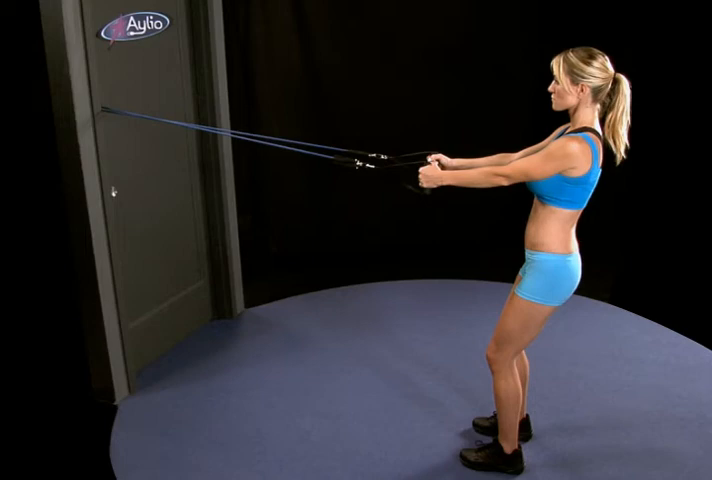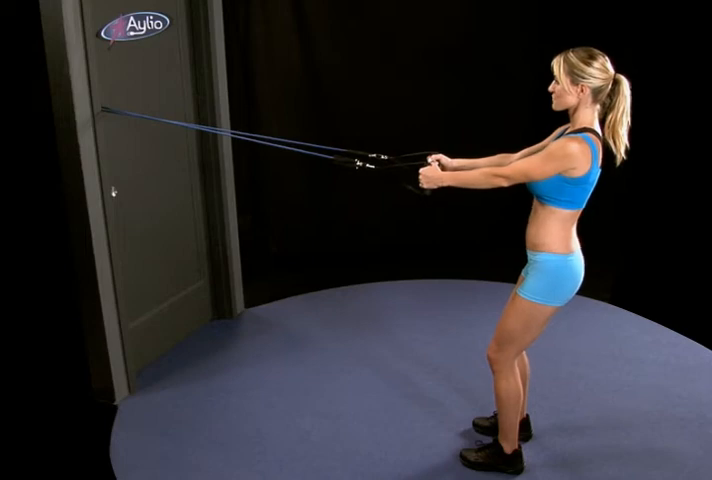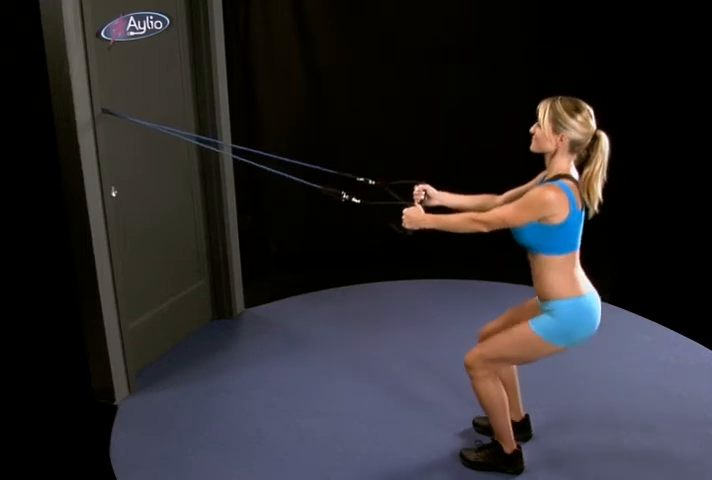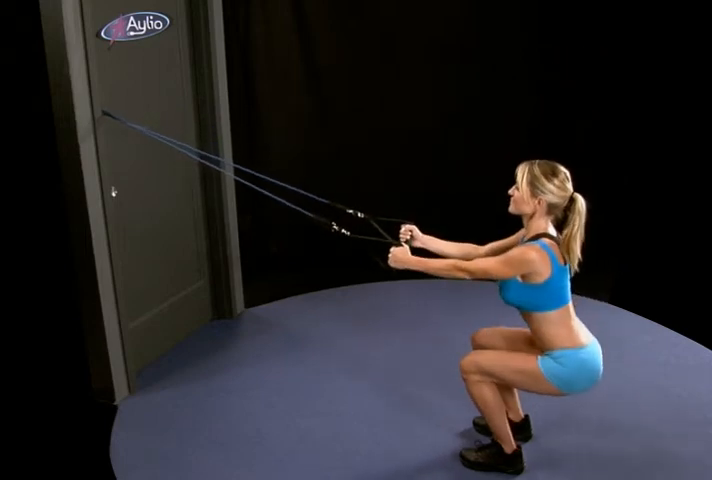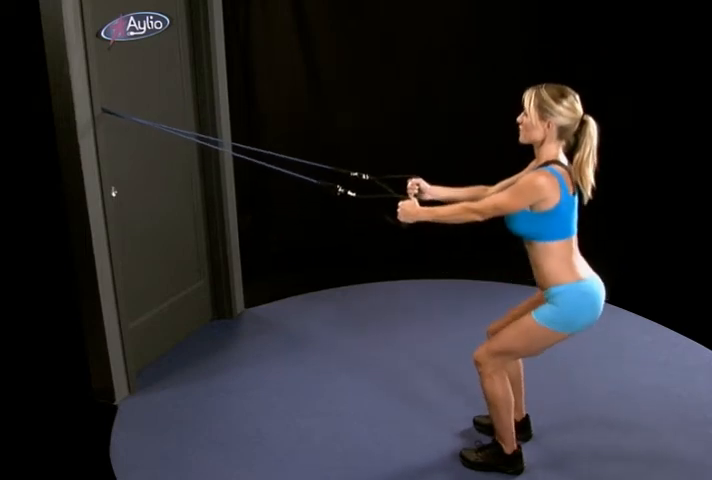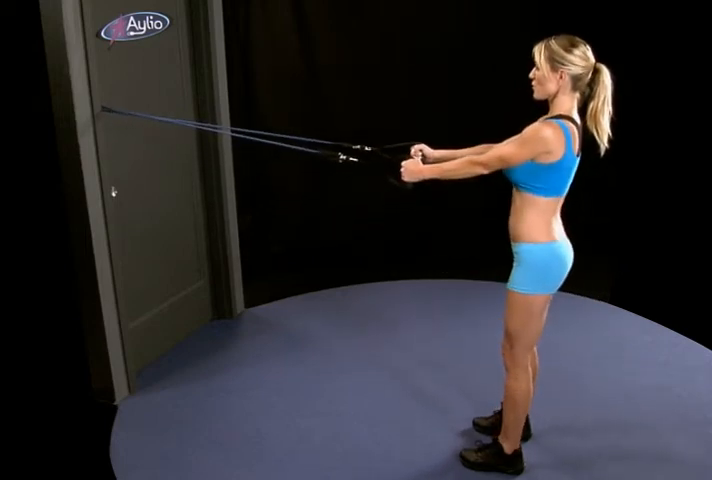
dt=0.7s
person 1, frame 1
left shoulder: (575, 147)
right shoulder: (571, 134)
left elbow: (504, 176)
right elbow: (512, 159)
left wrist: (443, 178)
right wrist: (454, 164)
left hip: (550, 268)
right hip: (546, 262)
left knee: (499, 355)
right knee: (511, 345)
left ankle: (507, 451)
right ankle: (516, 419)
person 1, frame 2
left shoulder: (575, 147)
right shoulder: (573, 133)
left elbow: (503, 177)
right elbow: (513, 159)
left wrist: (443, 179)
right wrist: (455, 163)
left hip: (552, 268)
right hip: (550, 262)
left knee: (500, 355)
right knee: (511, 345)
left ankle: (507, 452)
right ankle: (516, 420)
person 1, frame 3
left shoulder: (552, 196)
right shoulder: (556, 180)
left elbow: (484, 222)
right elbow: (496, 201)
left wrist: (425, 220)
right wrist: (441, 197)
left hip: (568, 313)
right hip: (564, 302)
left knee: (477, 362)
right knee: (490, 338)
left ankle: (507, 452)
right ankle: (516, 420)
person 1, frame 4
left shoulder: (533, 255)
right shoulder: (536, 236)
left elbow: (466, 270)
right elbow: (478, 252)
left wrist: (410, 261)
right wrist: (423, 241)
left hip: (572, 364)
right hip: (568, 348)
left knee: (472, 366)
right knee: (482, 340)
left ankle: (507, 452)
right ankle: (515, 421)
person 1, frame 5
left shoulder: (542, 181)
right shoulder: (549, 169)
left elbow: (479, 212)
right elbow: (489, 192)
left wrist: (420, 214)
right wrist: (433, 191)
left hip: (571, 299)
right hip: (570, 290)
left knee: (488, 358)
right knee: (499, 336)
left ankle: (507, 452)
right ankle: (516, 419)
person 1, frame 6
left shoulder: (549, 132)
right shoulder: (561, 124)
left elbow: (483, 165)
right elbow: (494, 150)
left wrist: (424, 172)
right wrist: (437, 154)
left hip: (538, 257)
right hip: (546, 252)
left knee: (515, 355)
right knee: (523, 348)
left ankle: (507, 451)
right ankle: (514, 419)
